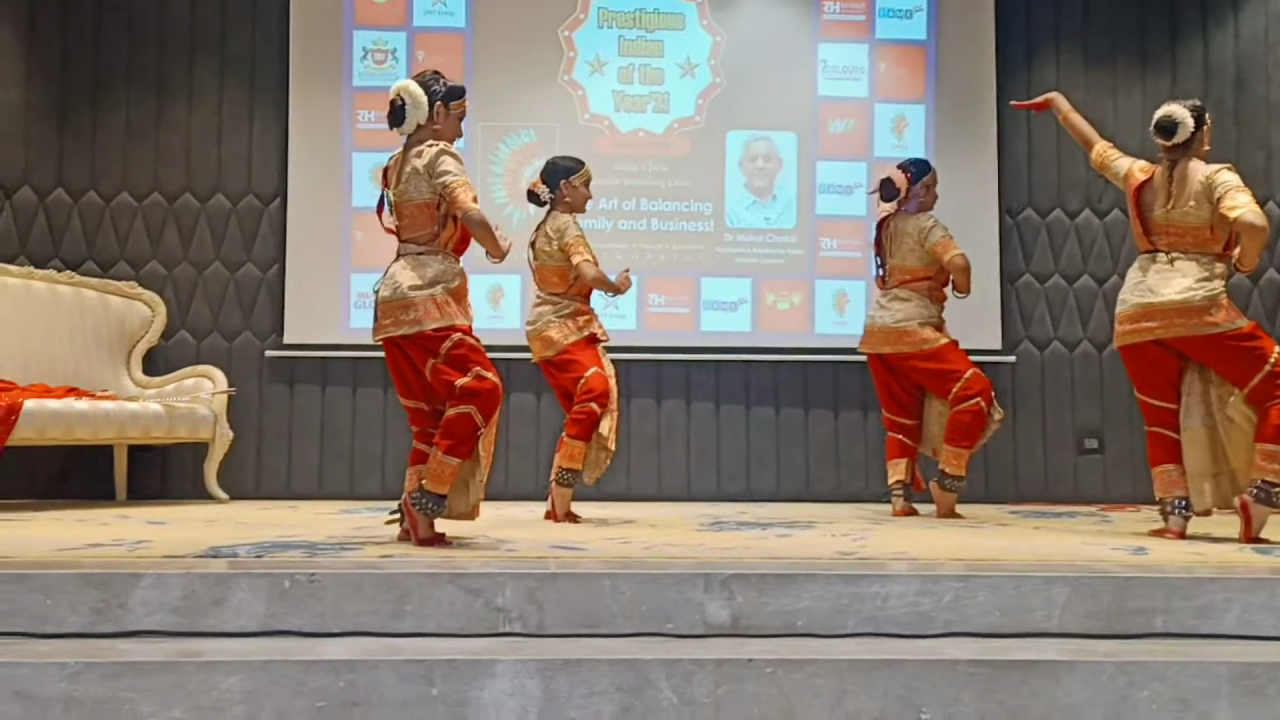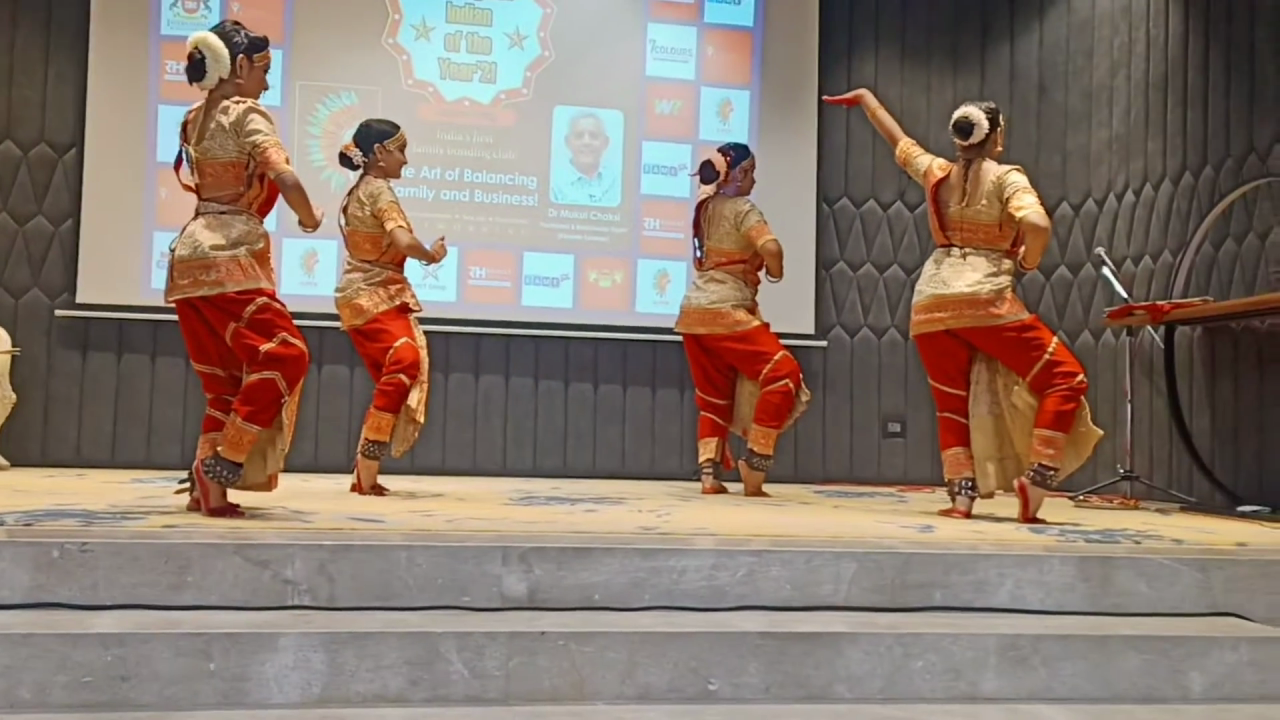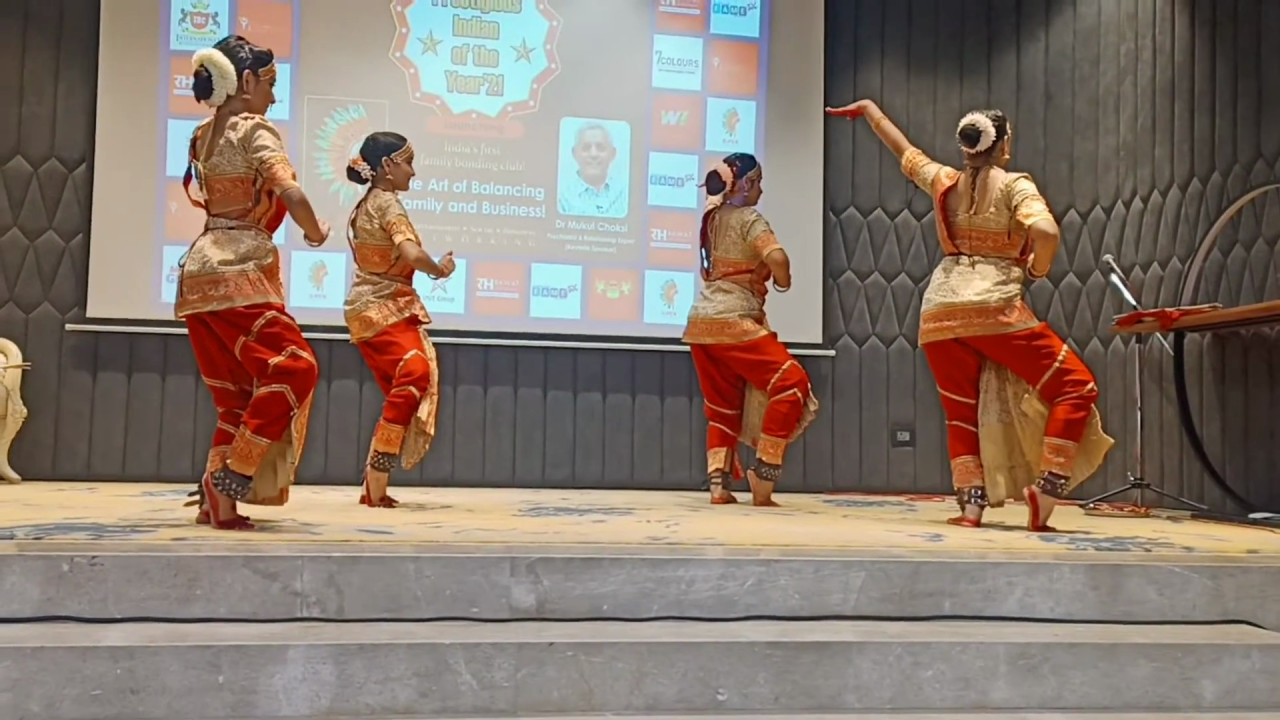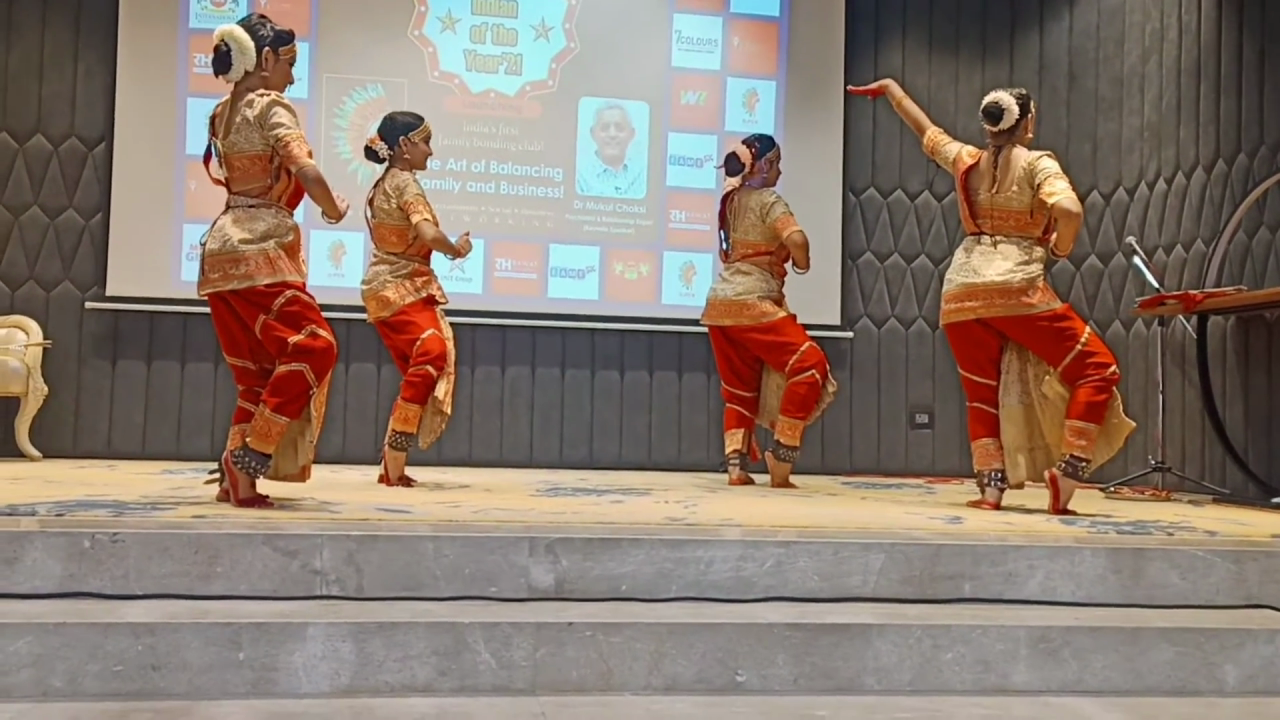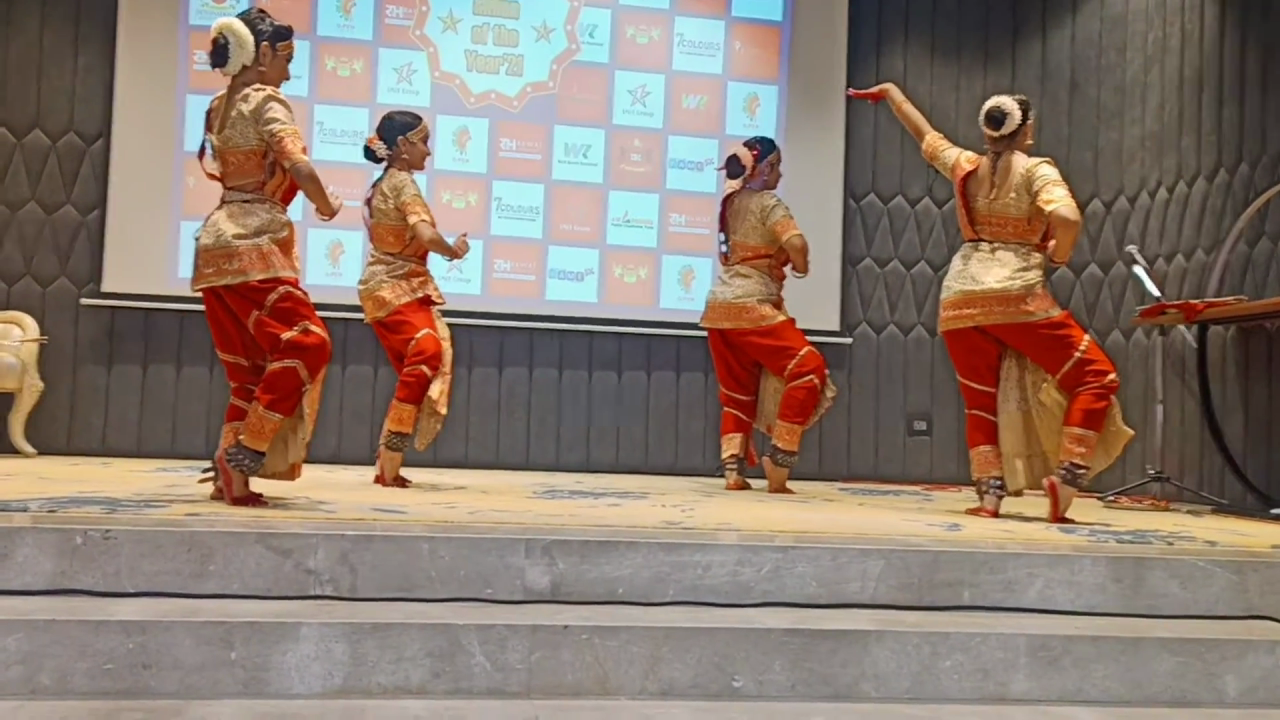
dt=1s
person 1, frame 1
left shoulder: (397, 163)
right shoulder: (439, 156)
right elbow: (470, 214)
right wrist: (497, 249)
left hip: (398, 295)
right hip: (427, 296)
left knee: (432, 411)
right knee: (479, 390)
left ankle: (414, 514)
right ankle: (426, 499)
person 1, frame 2
left shoulder: (195, 119)
right shoulder: (247, 113)
right elbow: (284, 177)
right wrist: (310, 218)
left hip: (191, 254)
right hip: (229, 256)
left knee: (227, 378)
right knee: (285, 355)
left ankle: (206, 485)
right ankle: (220, 468)
person 1, frame 3
left shoulder: (203, 135)
right shoulder: (254, 129)
right elbow: (290, 194)
right wrist: (316, 233)
left hip: (201, 270)
right hip: (238, 271)
left knee: (238, 392)
right knee: (294, 369)
left ankle: (216, 498)
right ankle: (228, 481)
person 1, frame 4
left shoulder: (223, 112)
right shoulder: (271, 106)
right elbow: (305, 170)
right wrist: (334, 210)
left hip: (224, 249)
right hip: (259, 250)
left knee: (259, 371)
right knee: (313, 347)
left ankle: (236, 476)
right ankle: (246, 460)
person 1, frame 5
left shoulder: (220, 106)
right shoulder: (267, 101)
right elbow: (299, 167)
right wrist: (328, 207)
left hip: (218, 244)
right hip: (253, 245)
left knee: (251, 367)
right knee: (307, 345)
left ankle: (231, 474)
right ankle: (241, 458)
person 2, frame 1
left shoulder: (1137, 175)
right shoulder: (1216, 177)
left elbow: (1092, 143)
left wrist: (1056, 100)
left hip: (1135, 313)
right hip: (1197, 307)
left knee: (1162, 418)
left ankle: (1175, 515)
person 2, frame 2
left shoulder: (936, 173)
right shoulder: (1006, 177)
left elbow: (897, 139)
right elbow: (1038, 225)
left wrist: (864, 96)
right wrist: (1028, 261)
left hip: (931, 303)
right hip: (985, 299)
left knee: (952, 404)
right knee: (1066, 380)
left ankle: (961, 496)
right ankle: (1036, 478)
person 2, frame 3
left shoulder: (943, 181)
right shoulder: (1014, 185)
left elbow: (902, 148)
right elbow: (1046, 232)
left wrist: (868, 107)
right wrist: (1037, 269)
left hip: (940, 310)
right hip: (995, 307)
left knee: (961, 412)
right knee: (1076, 388)
left ankle: (971, 505)
right ankle: (1046, 487)
person 2, frame 4
left shoulder: (964, 160)
right shoulder: (1038, 163)
left elbow: (923, 127)
right elbow: (1069, 210)
left wrist: (889, 86)
right wrist: (1061, 248)
left hip: (961, 292)
right hip: (1017, 289)
left knee: (982, 393)
right knee: (1097, 370)
left ankle: (990, 488)
right ankle: (1067, 470)
person 2, frame 5
left shoulder: (963, 166)
right shoulder: (1036, 170)
left elbow: (922, 131)
right elbow: (1067, 219)
left wrist: (889, 90)
right wrist: (1058, 255)
left hip: (960, 299)
right hip: (1016, 296)
left knee: (981, 401)
right knee: (1096, 378)
left ankle: (988, 495)
right ankle: (1065, 478)
person 3, frame 1
left shoulder: (544, 227)
right shoulder: (565, 224)
right elbow: (590, 275)
right wrist: (617, 287)
left hip: (551, 329)
right hip: (564, 329)
left knee: (583, 407)
right knee: (595, 393)
left ankle: (558, 500)
right ankle: (561, 499)
person 3, frame 2
left shoulder: (357, 191)
right shoulder: (379, 190)
right elbow: (404, 242)
right wrist: (432, 256)
left hip: (362, 296)
right hip: (375, 297)
left knee: (395, 375)
right knee: (404, 362)
left ankle: (365, 471)
right ankle: (367, 470)
person 3, frame 3
left shoulder: (364, 205)
right shoulder: (388, 203)
right elbow: (413, 255)
right wrist: (440, 270)
left hip: (369, 309)
right hip: (385, 309)
left knee: (403, 387)
right knee: (415, 374)
left ankle: (375, 482)
right ankle: (376, 480)
person 3, frame 4
left shoulder: (382, 184)
right shoulder: (405, 183)
left elbow: (405, 238)
right elbow: (430, 234)
right wrist: (456, 250)
left hip: (387, 289)
right hip: (401, 289)
left knee: (420, 368)
right knee: (431, 354)
left ankle: (393, 462)
right ankle: (394, 460)
person 3, frame 5
left shoulder: (381, 185)
right shoulder: (403, 184)
right elbow: (426, 235)
right wrist: (453, 251)
left hip: (386, 289)
right hip: (397, 290)
left knee: (421, 364)
right knee: (426, 353)
left ankle: (388, 463)
right ankle: (389, 462)
person 4, frame 1
left shoulder: (887, 225)
right shoulder: (926, 224)
right elbow: (959, 263)
right wrist: (961, 287)
left hip: (878, 329)
right hip: (912, 329)
left knee: (901, 416)
right knee: (975, 393)
left ankle: (900, 498)
right ankle: (947, 490)
person 4, frame 2
left shoulder: (706, 208)
right shoulder: (742, 208)
right elbow: (771, 248)
right wrist: (775, 271)
left hip: (694, 310)
right hip: (727, 311)
left knee: (714, 396)
right knee: (784, 375)
left ankle: (709, 475)
right ankle: (754, 468)
person 4, frame 3
left shoulder: (713, 218)
right shoulder: (748, 218)
right elbow: (777, 258)
right wrist: (783, 280)
left hip: (701, 320)
right hip: (735, 321)
left knee: (723, 405)
right knee: (791, 384)
left ankle: (719, 485)
right ankle: (763, 478)
person 4, frame 4
left shoulder: (731, 200)
right shoulder: (768, 199)
right elbow: (796, 239)
right wrist: (802, 262)
left hip: (720, 303)
right hip: (753, 302)
left knee: (740, 387)
right knee: (810, 366)
left ankle: (736, 467)
right ankle: (781, 463)
person 4, frame 5
left shoulder: (733, 202)
right shoulder: (768, 203)
right elbow: (796, 243)
right wrist: (801, 265)
left hip: (719, 305)
right hip: (752, 305)
left knee: (738, 391)
right knee: (808, 371)
left ankle: (733, 472)
right ankle: (778, 468)
